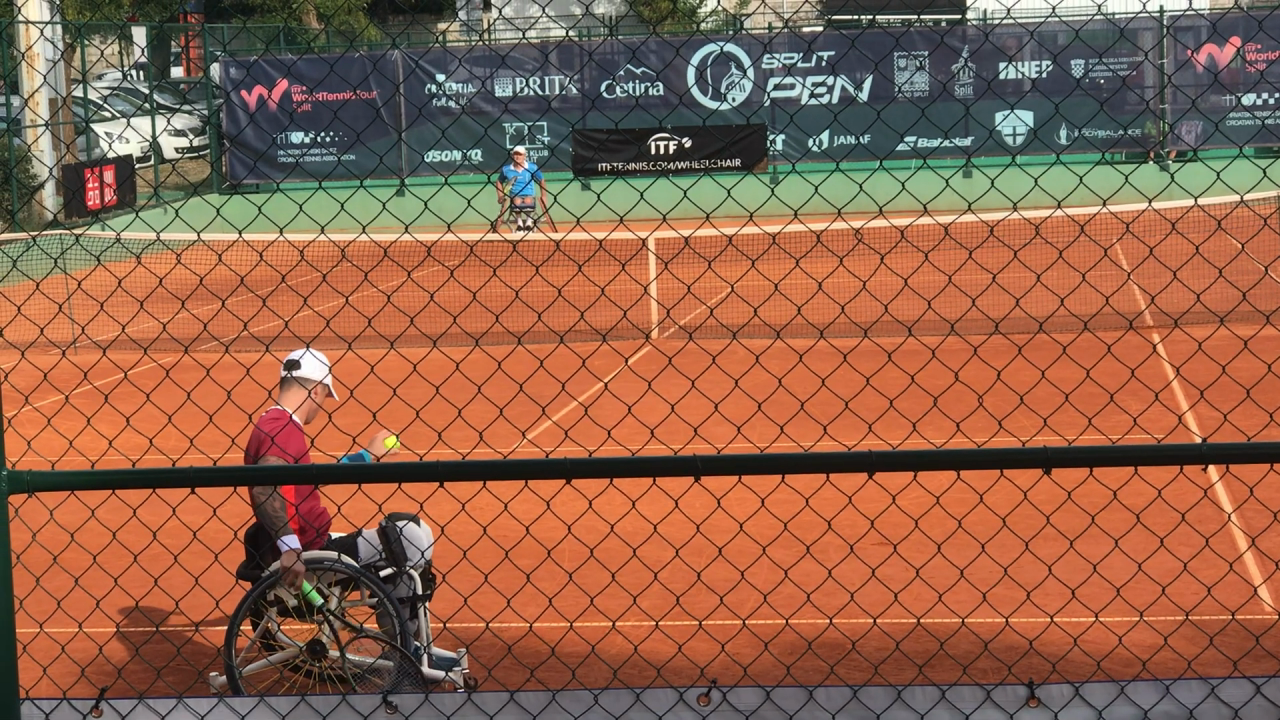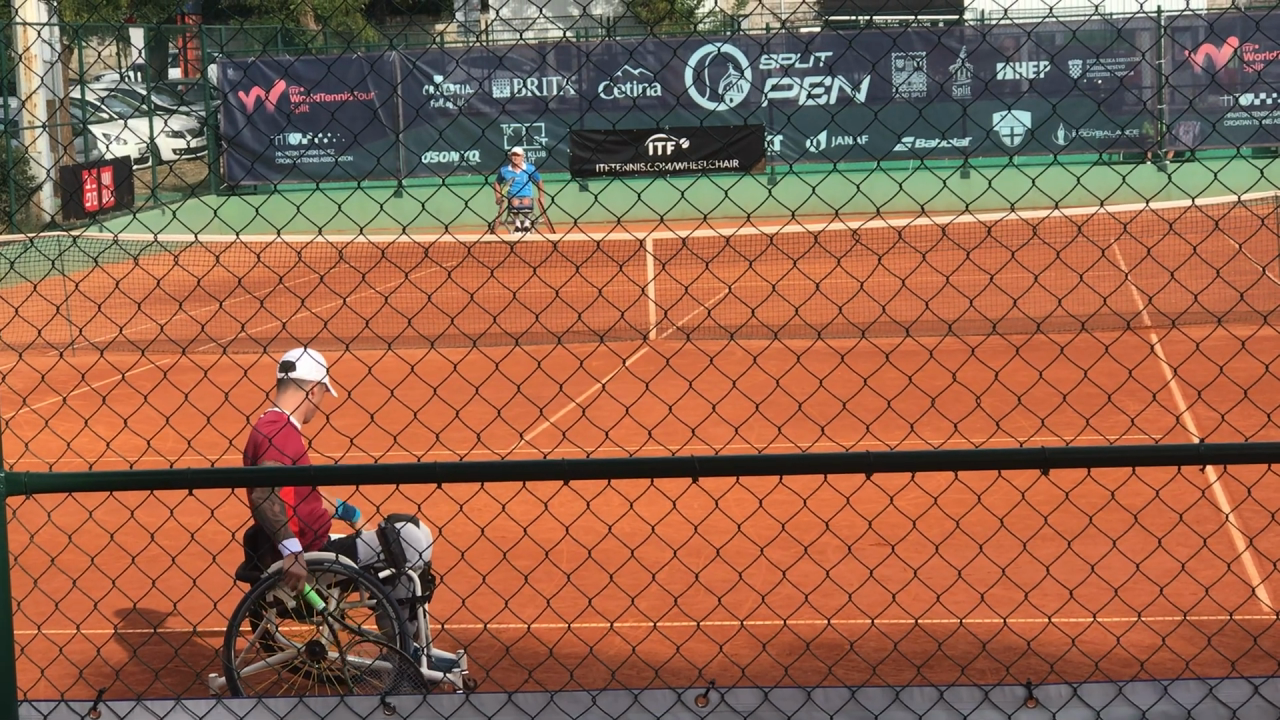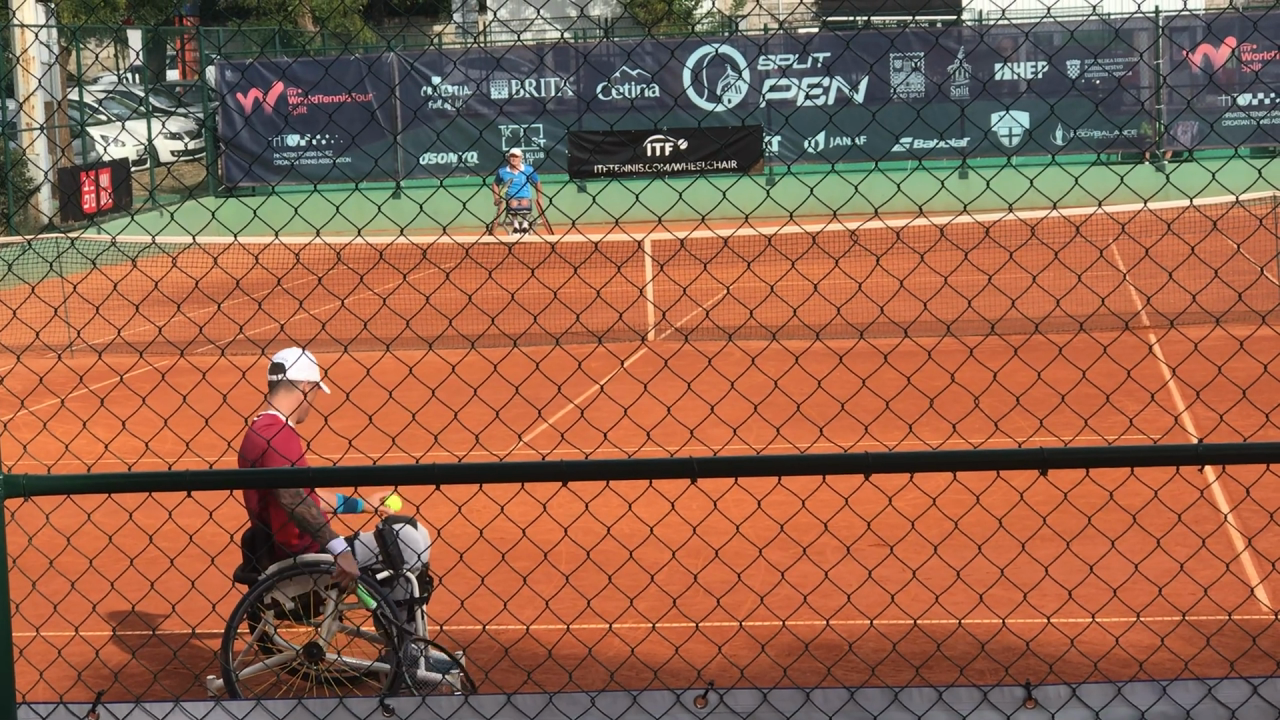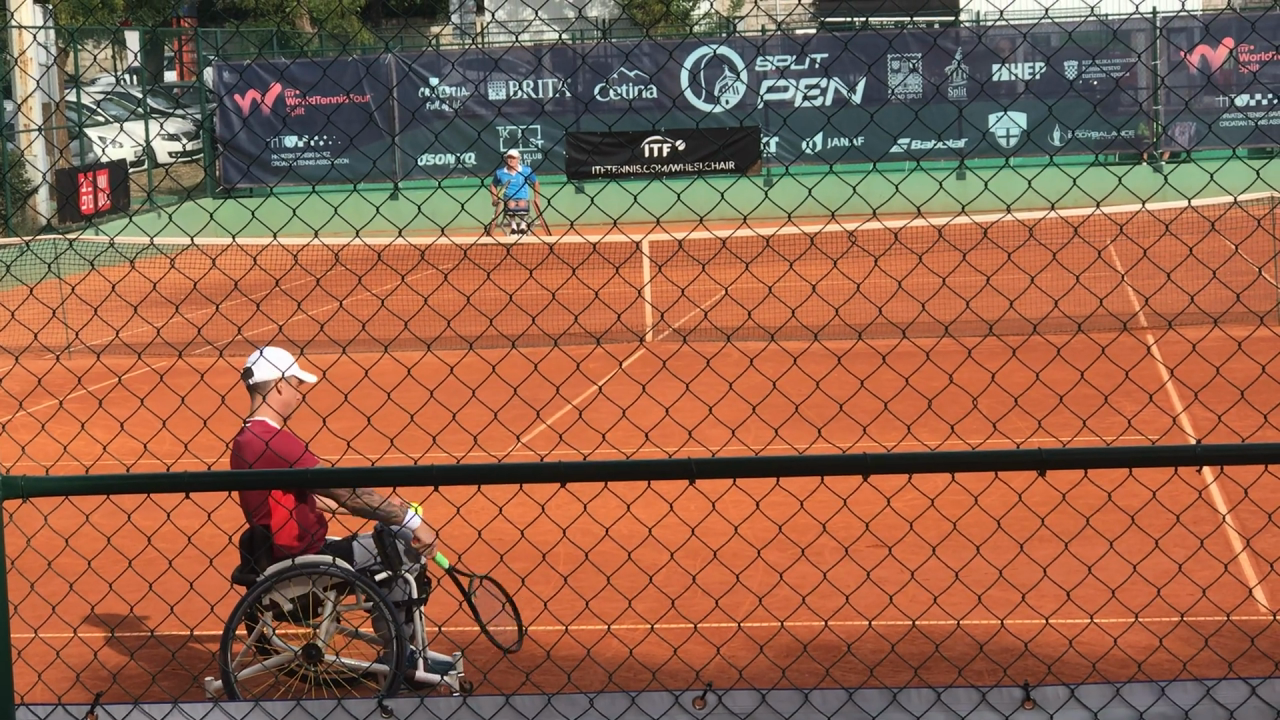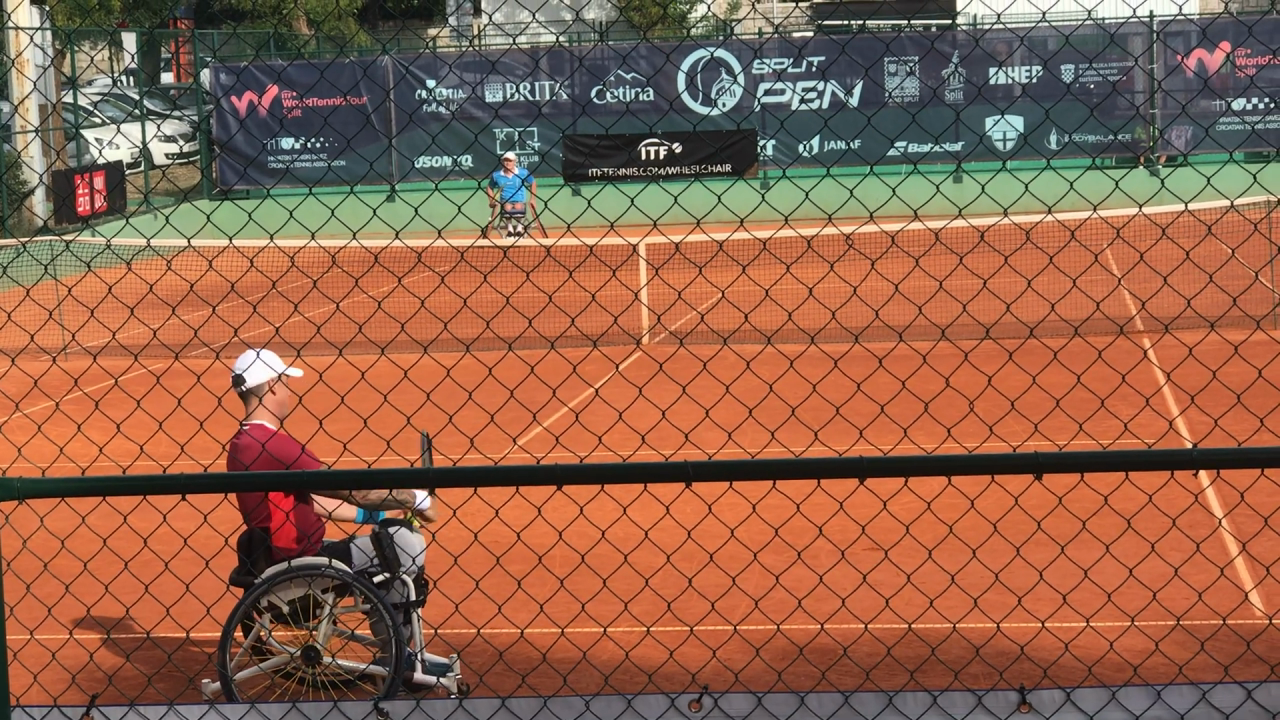
dt=0.3s
person 1, frame 1
left shoulder: (277, 424)
right shoulder: (282, 427)
right elbow: (264, 490)
left wrist: (366, 456)
right wrist: (290, 546)
left hip: (309, 547)
right hip: (307, 554)
left knee: (404, 533)
right knee: (414, 535)
person 1, frame 2
left shoulder: (274, 427)
right shoulder: (279, 430)
right elbow: (265, 494)
left wrist: (352, 514)
right wrist: (293, 551)
left hip: (310, 549)
right hip: (310, 555)
left knee: (402, 533)
right knee: (413, 536)
person 1, frame 3
left shoulder: (263, 430)
right shoulder: (276, 433)
right elbow: (291, 498)
left wrist: (360, 504)
right wrist: (337, 549)
left hip: (297, 552)
right hip: (303, 556)
left knee: (399, 531)
right knee: (411, 536)
person 1, frame 4
left shoulder: (249, 438)
right shoulder: (272, 440)
left elbow: (314, 498)
right elbow: (344, 491)
left wrist: (383, 509)
right wrist: (408, 518)
left hip: (296, 554)
left knee: (397, 538)
right knee: (408, 540)
person 1, frame 5
left shoulder: (246, 442)
right shoulder: (270, 444)
left elbow: (310, 502)
right elbow: (351, 490)
left wrist: (376, 515)
right wrist: (417, 499)
left hip: (293, 558)
left knee: (396, 533)
right knee: (408, 541)
